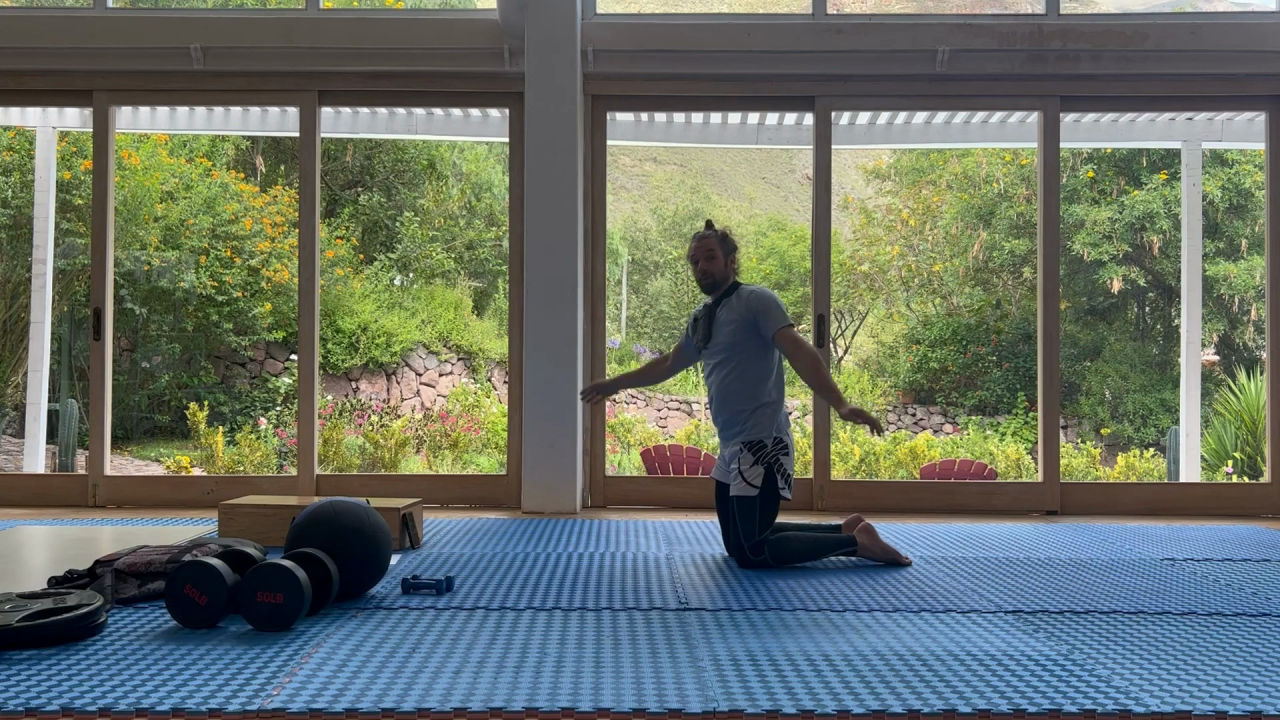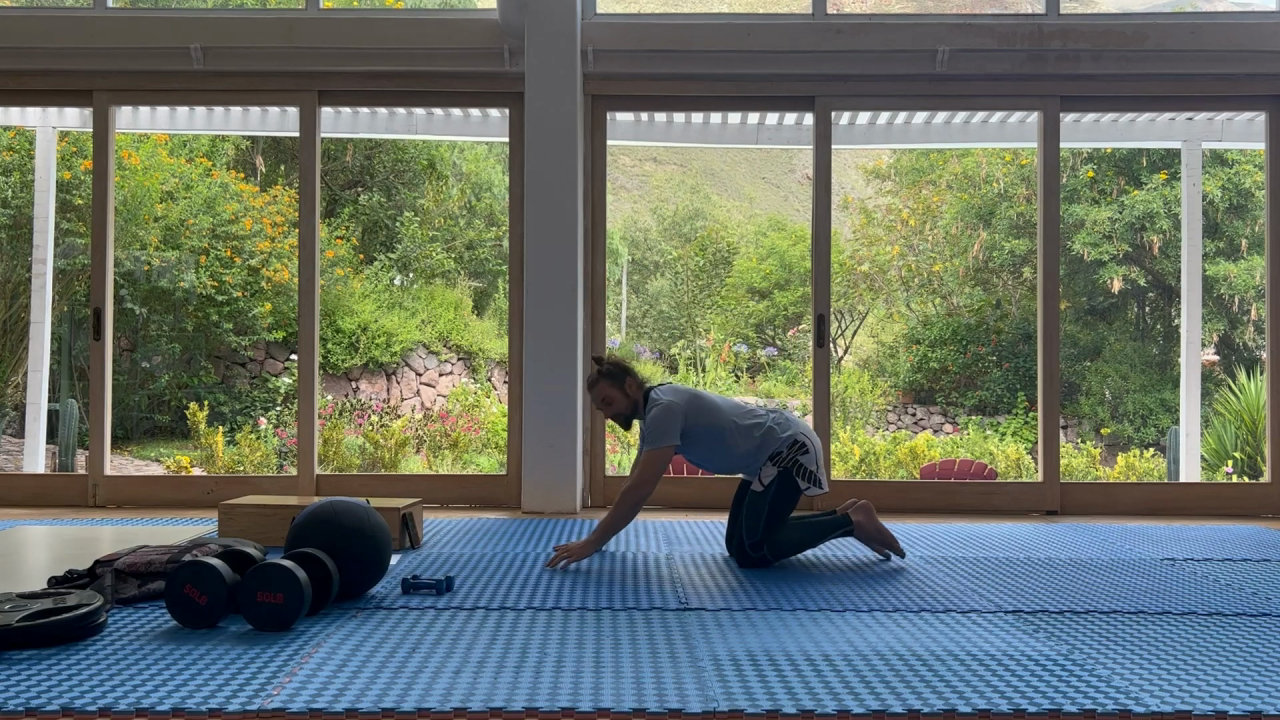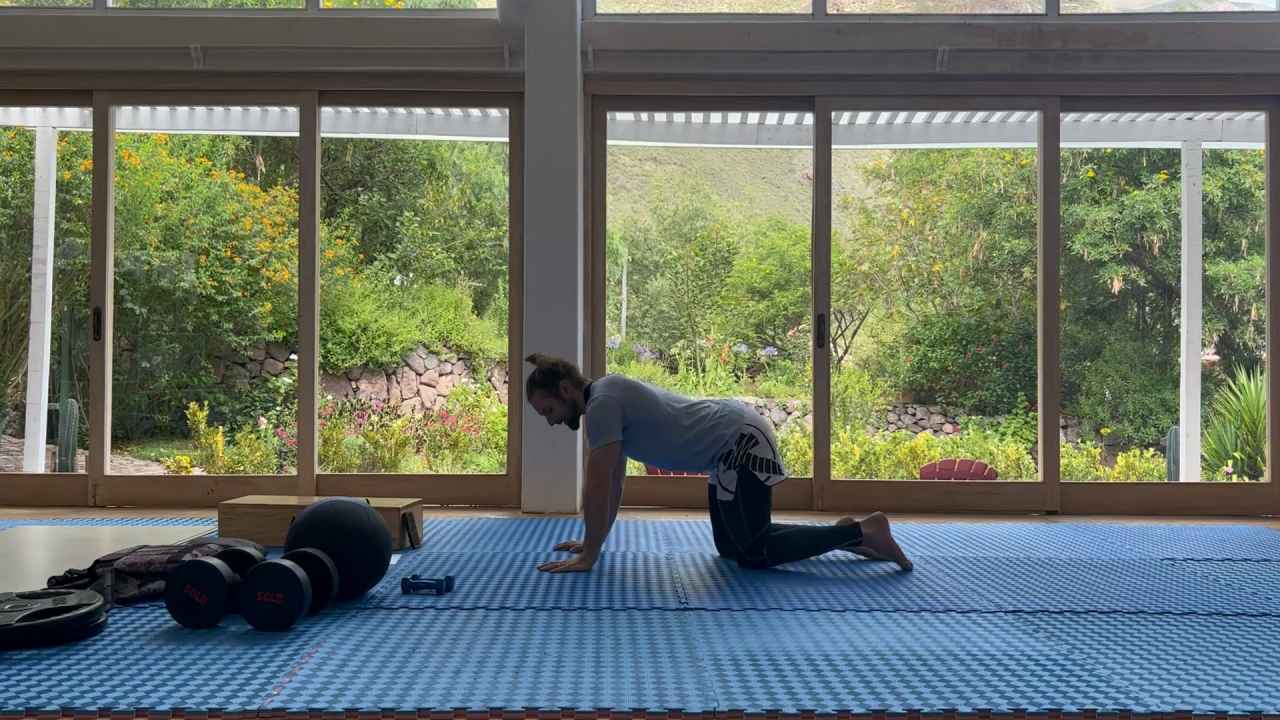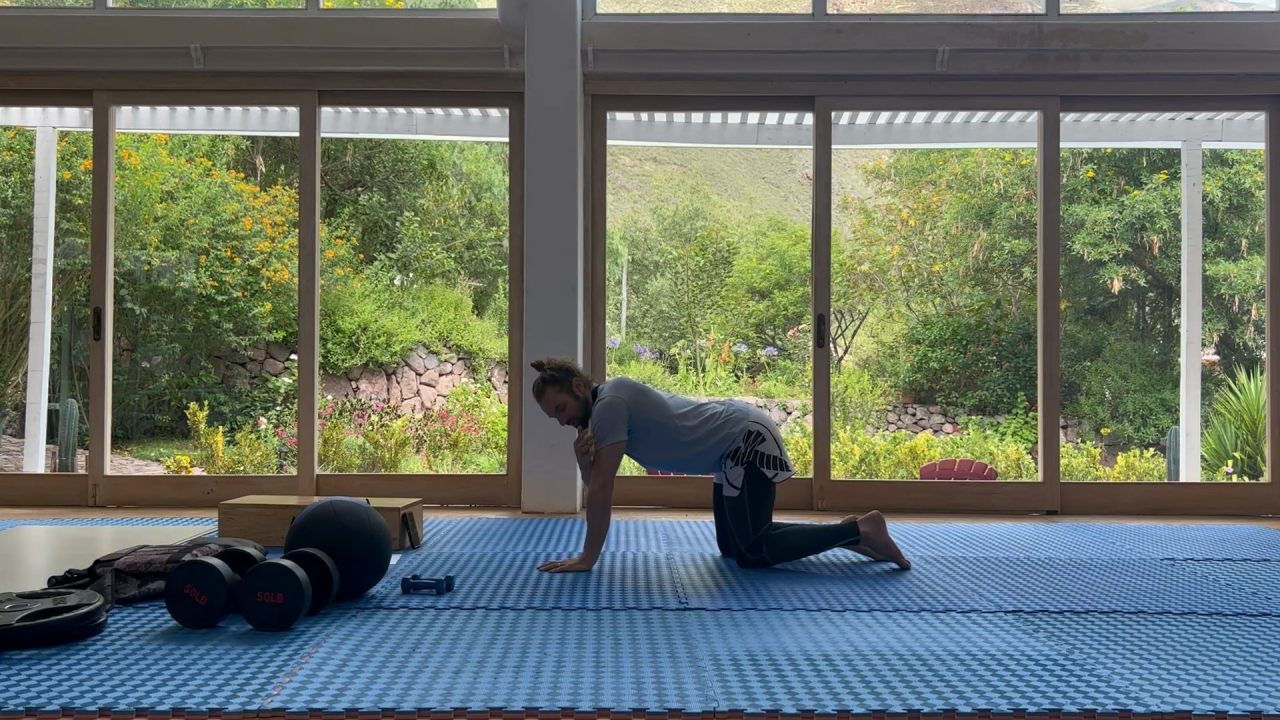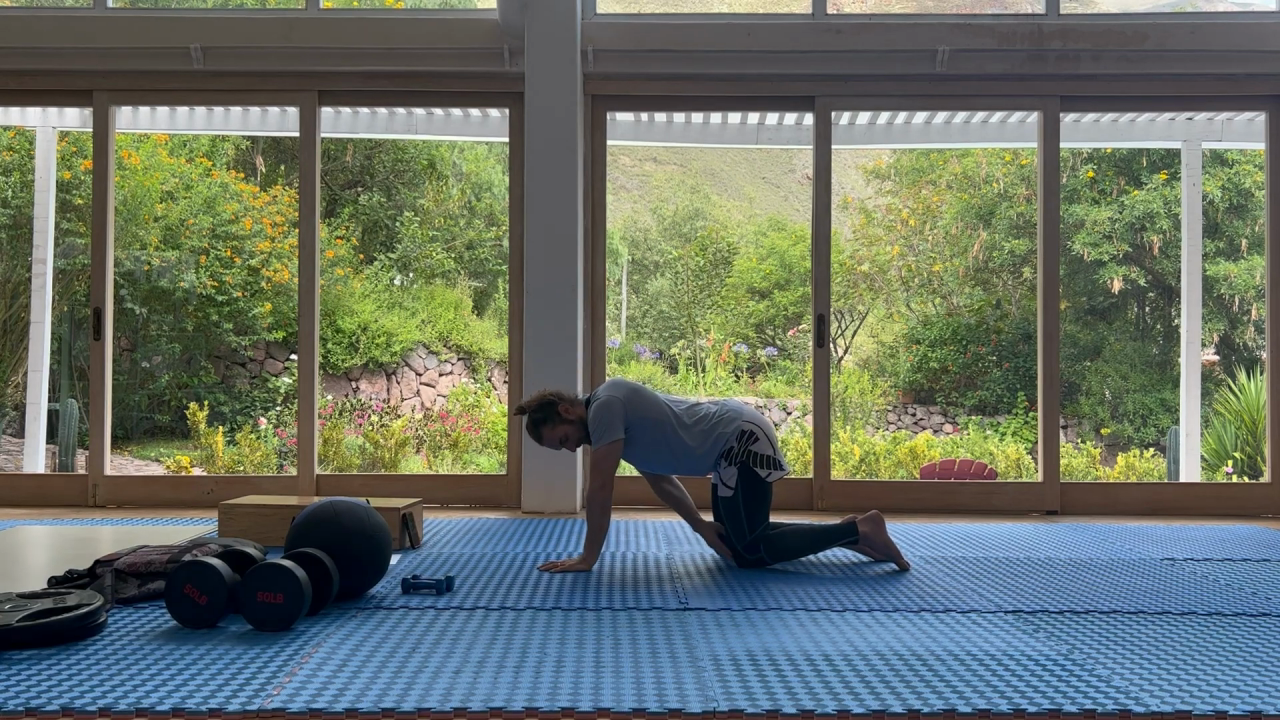
dt=1s
person 1, frame 1
left shoulder: (755, 300)
right shoulder: (702, 317)
left elbow: (799, 352)
right elbow: (668, 364)
left wrist: (840, 404)
right wrist: (615, 384)
left hip: (759, 446)
right hip: (733, 449)
left knee: (751, 552)
right knee: (741, 543)
left ankle: (855, 542)
right ankle: (846, 530)
person 1, frame 2
left shoulder: (663, 409)
right shoulder: (654, 413)
left elbow: (640, 490)
right elbow: (632, 485)
left wrist: (593, 543)
right wrist: (593, 537)
left hip: (790, 450)
right hip: (775, 454)
left knee: (751, 551)
right knee: (738, 544)
left ankle: (851, 523)
right ankle: (844, 516)
person 1, frame 3
left shoulder: (601, 404)
right shoulder: (610, 395)
left elbow: (597, 489)
right elbow: (613, 482)
left wrist: (588, 556)
right wrist: (594, 539)
left hip: (740, 440)
right hip: (733, 436)
left knee: (754, 554)
right knee: (730, 545)
left ankle: (862, 531)
right ankle: (844, 533)
person 1, frame 4
left shoulder: (608, 405)
right shoulder: (608, 404)
left elbow: (601, 490)
right elbow: (601, 482)
left wrist: (588, 558)
right wrist: (584, 458)
left hip: (747, 439)
right hip: (737, 438)
left knee: (753, 553)
right knee: (732, 545)
left ankle: (858, 531)
right ankle: (848, 532)
person 1, frame 5
left shoulder: (604, 408)
right shoulder: (615, 416)
left elbow: (600, 491)
right elbow: (660, 480)
left wrist: (587, 558)
right wrist: (700, 526)
left hip: (741, 437)
right hip: (734, 436)
left knee: (750, 552)
right knee: (733, 542)
left ankle: (857, 530)
right ankle: (848, 532)
